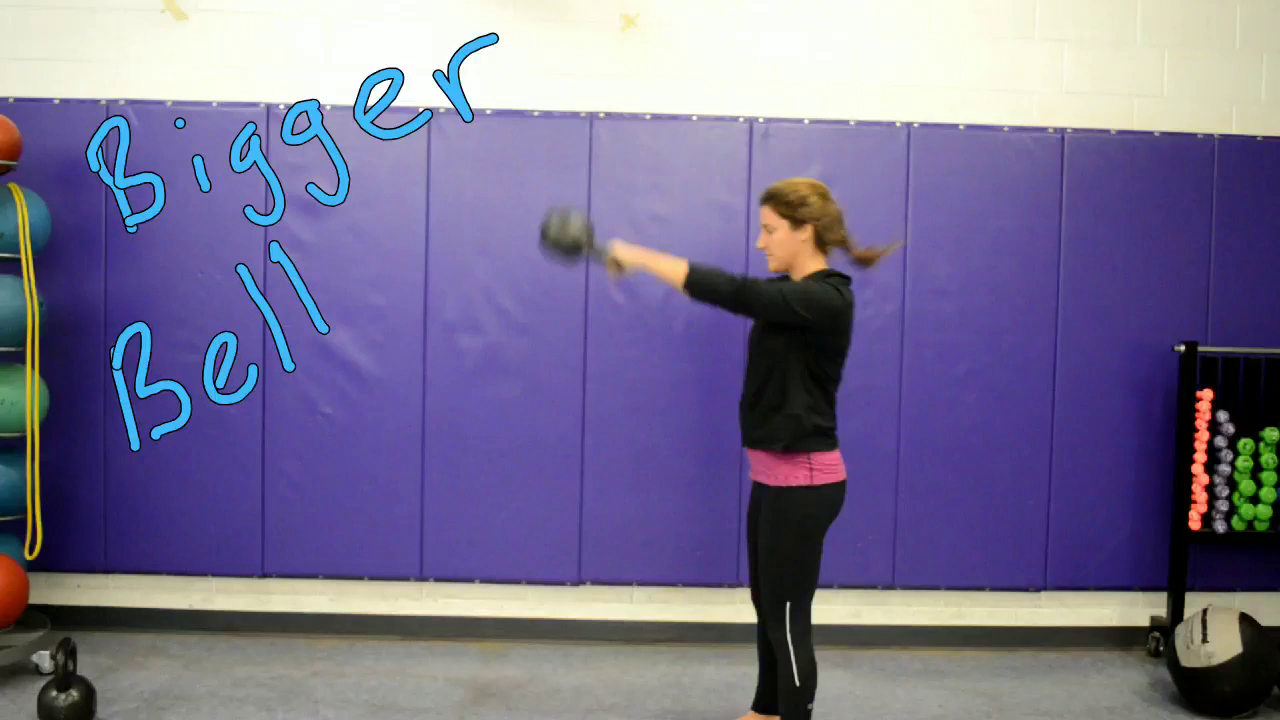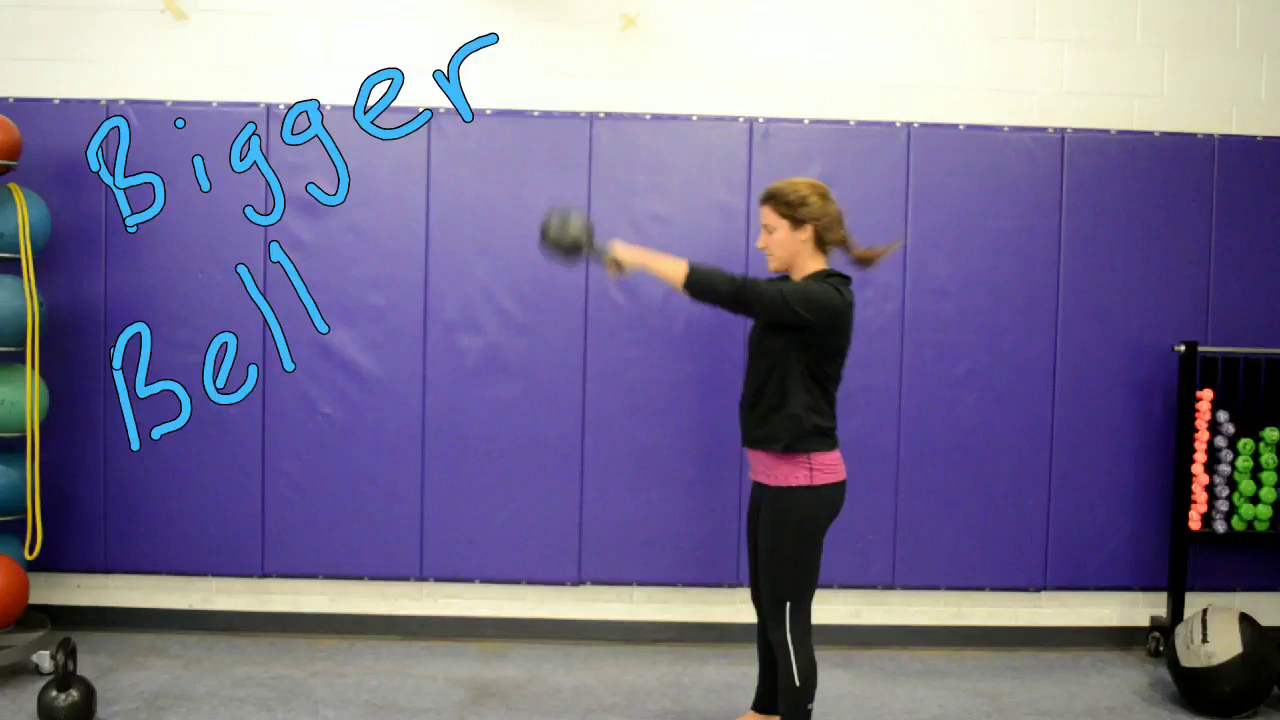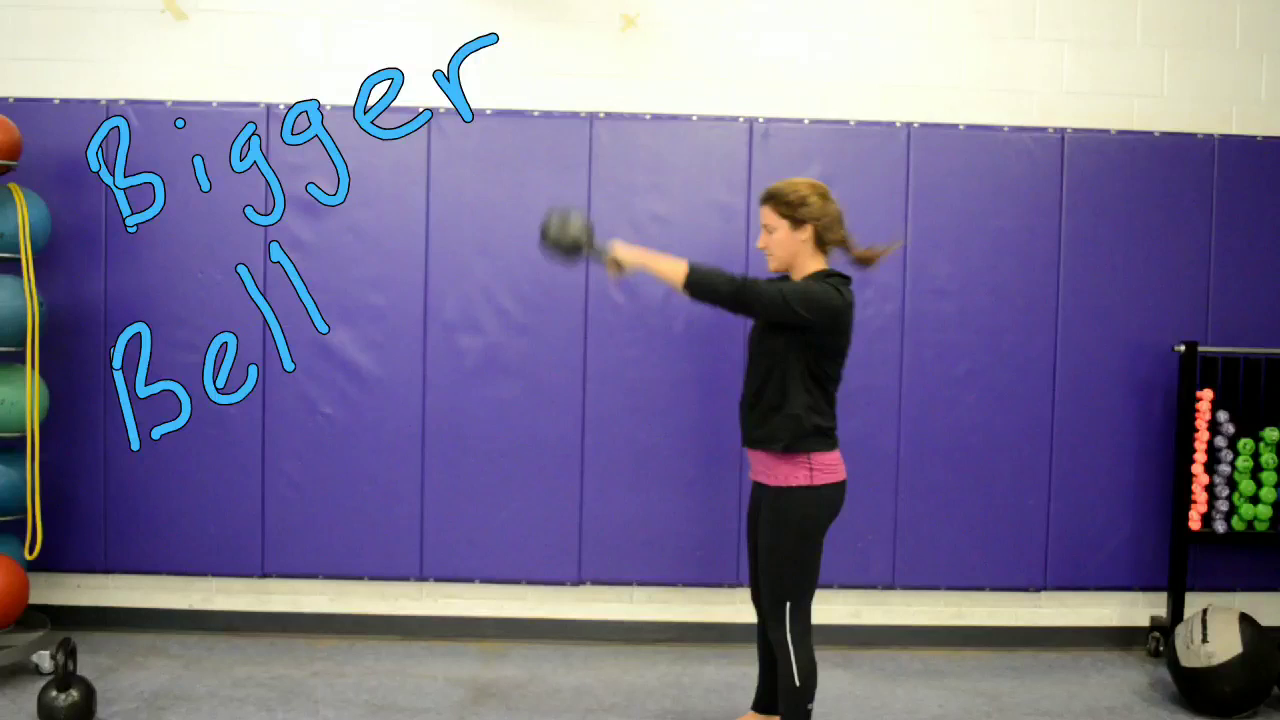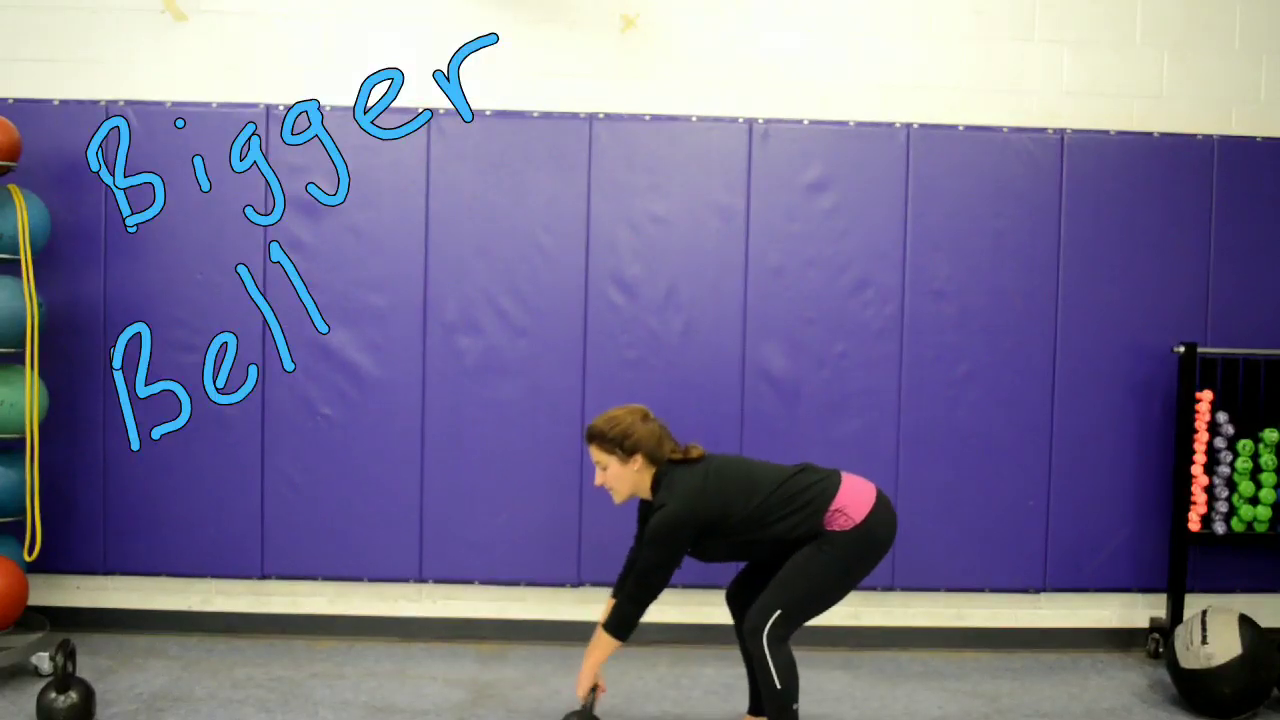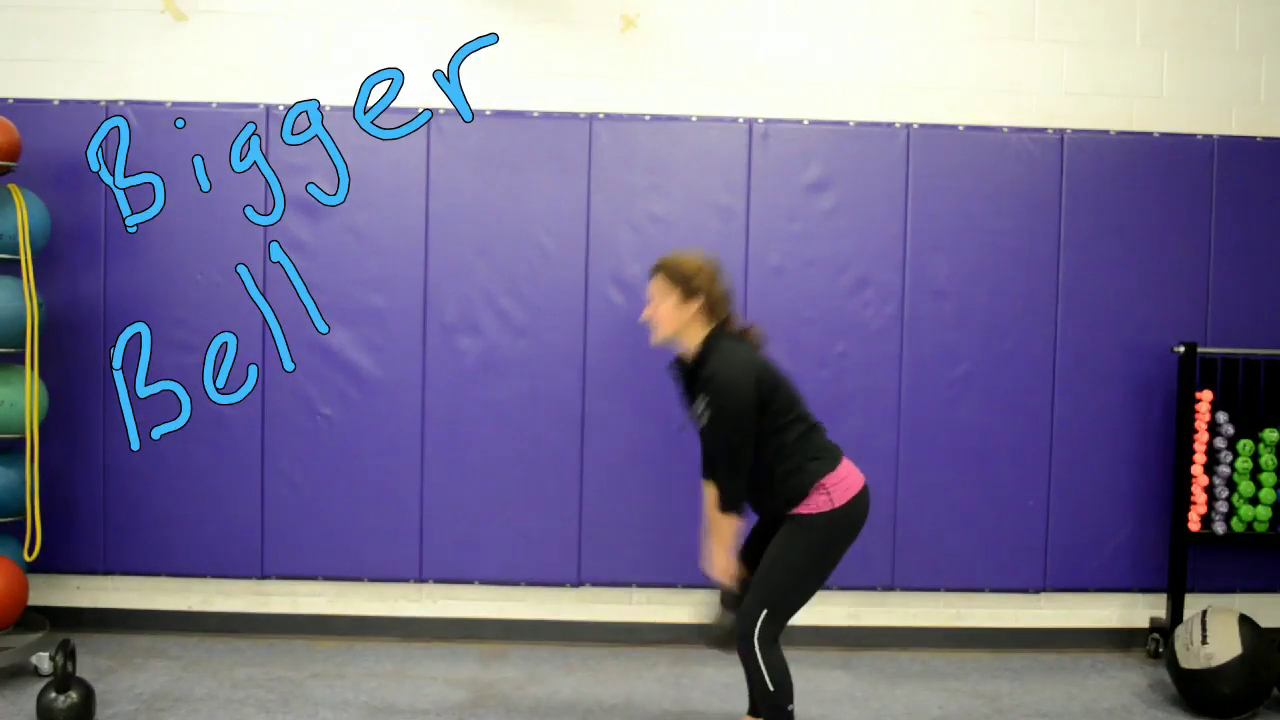
dt=1s
person 1, frame 1
left shoulder: (825, 300)
right shoulder: (788, 292)
left elbow: (733, 293)
right elbow: (736, 291)
left wrist: (641, 257)
right wrist: (642, 261)
left hip: (803, 482)
right hip: (775, 475)
left knee: (787, 618)
right knee: (767, 604)
person 1, frame 2
left shoulder: (825, 300)
right shoulder: (790, 293)
left elbow: (733, 293)
right elbow: (738, 293)
left wrist: (640, 256)
right wrist: (639, 260)
left hip: (803, 481)
right hip: (774, 475)
left knee: (787, 617)
right knee: (767, 604)
person 1, frame 3
left shoulder: (823, 301)
right shoulder: (790, 293)
left elbow: (731, 291)
left wrist: (637, 259)
left hip: (806, 481)
left knee: (787, 614)
right knee: (769, 601)
person 1, frame 4
left shoulder: (678, 506)
right shoulder: (667, 486)
left elbow: (640, 593)
right elbow: (634, 576)
left wrist: (592, 667)
right wrist: (591, 656)
left hip: (856, 523)
right hip: (834, 515)
left knee: (766, 627)
right knee: (743, 600)
person 1, frame 5
left shoulder: (729, 372)
right shoulder: (696, 365)
left elbow: (733, 471)
right elbow: (717, 465)
left wrist: (724, 555)
right wrist: (717, 546)
left hip: (826, 503)
right hip: (792, 500)
left knee: (755, 624)
right knee: (740, 603)
